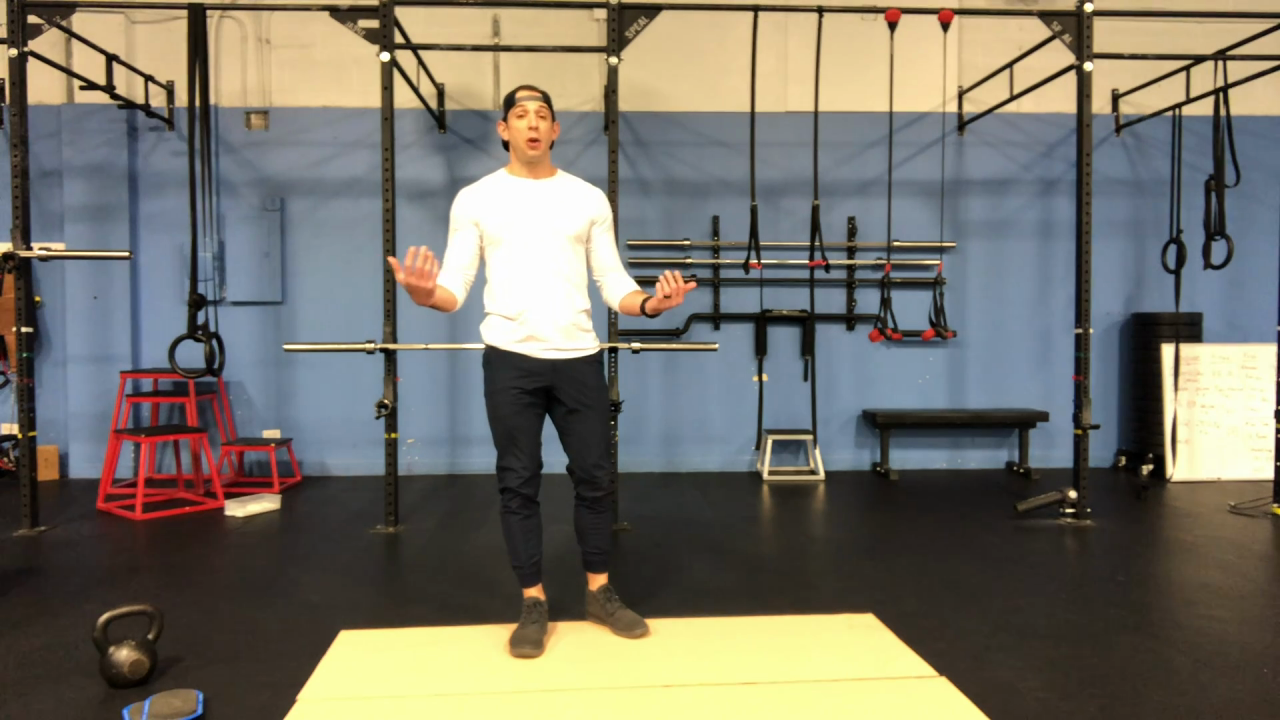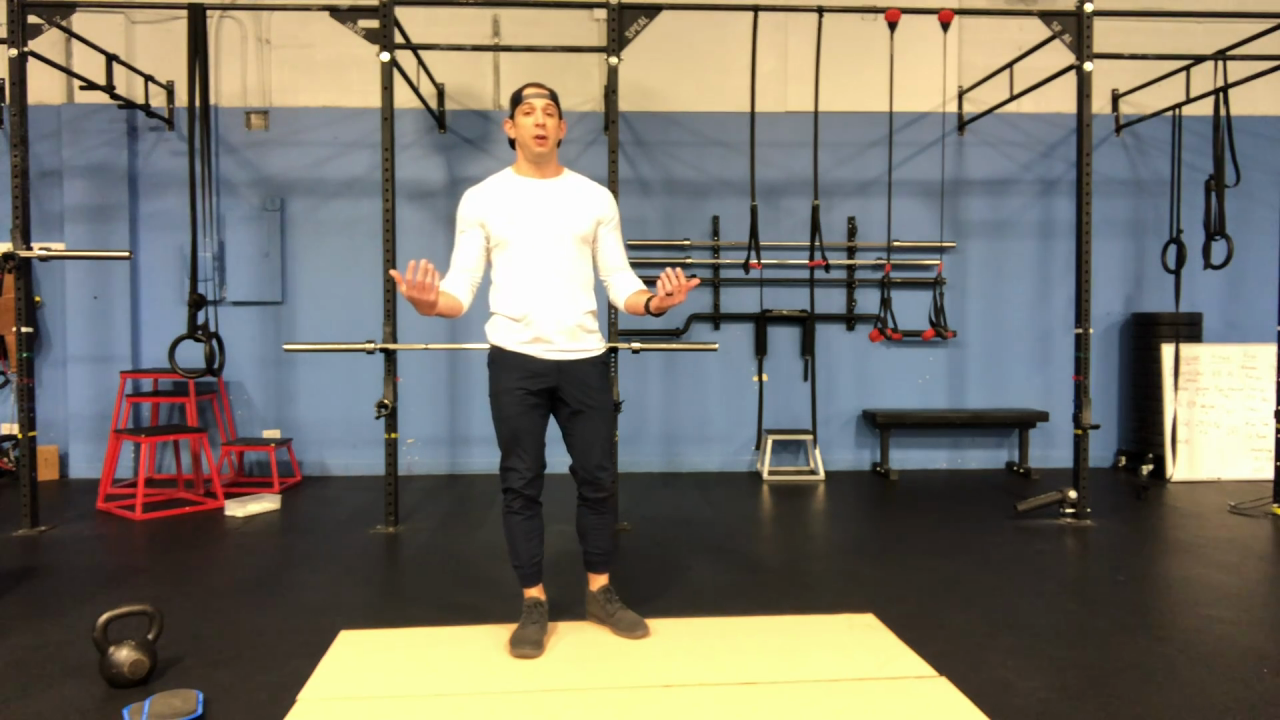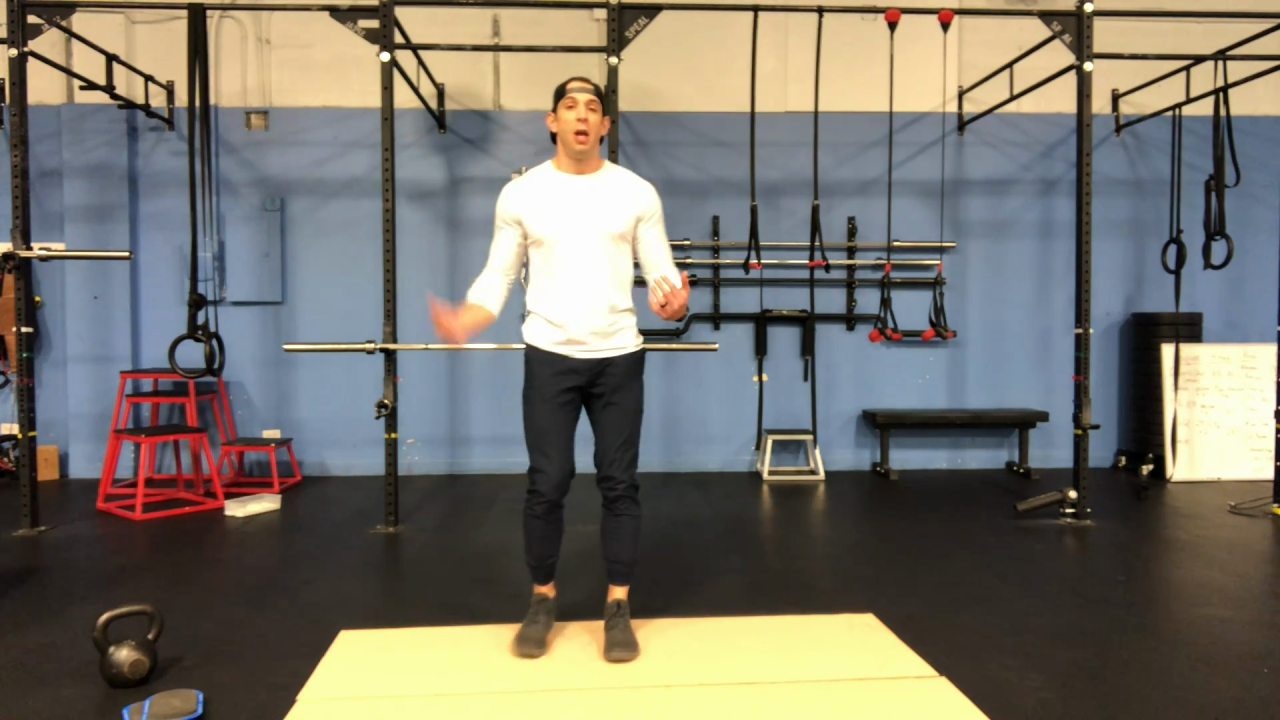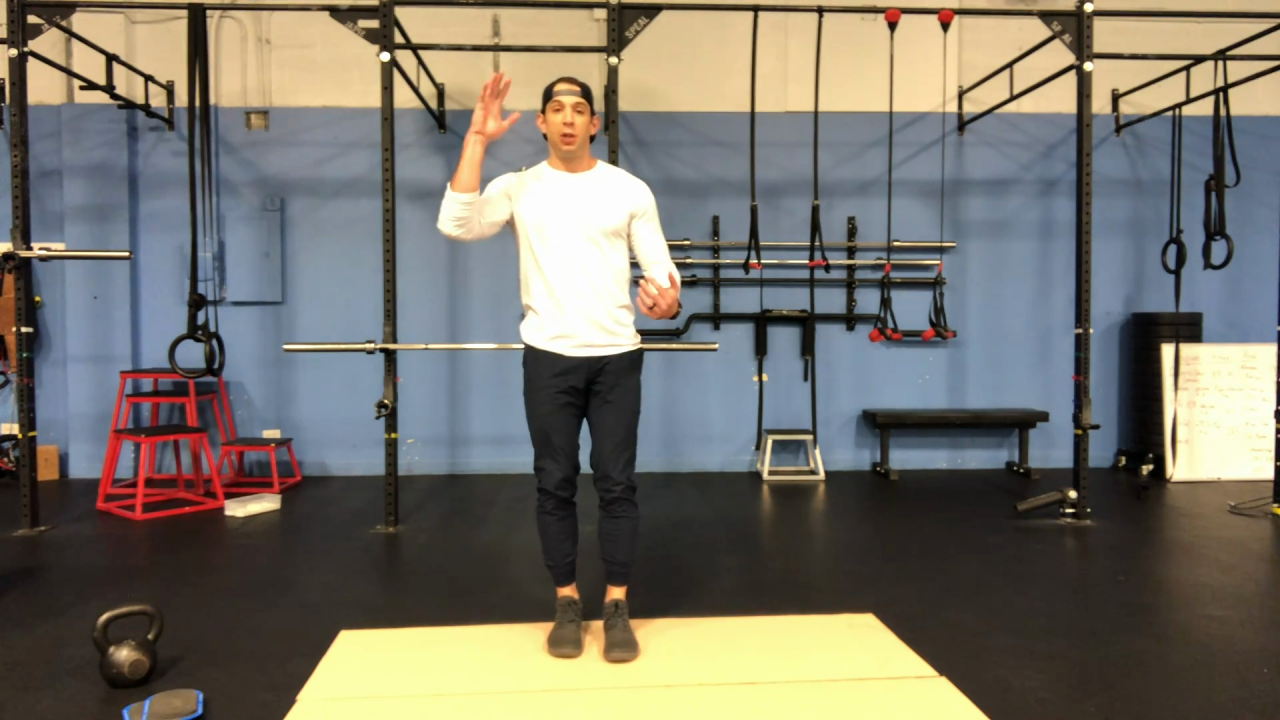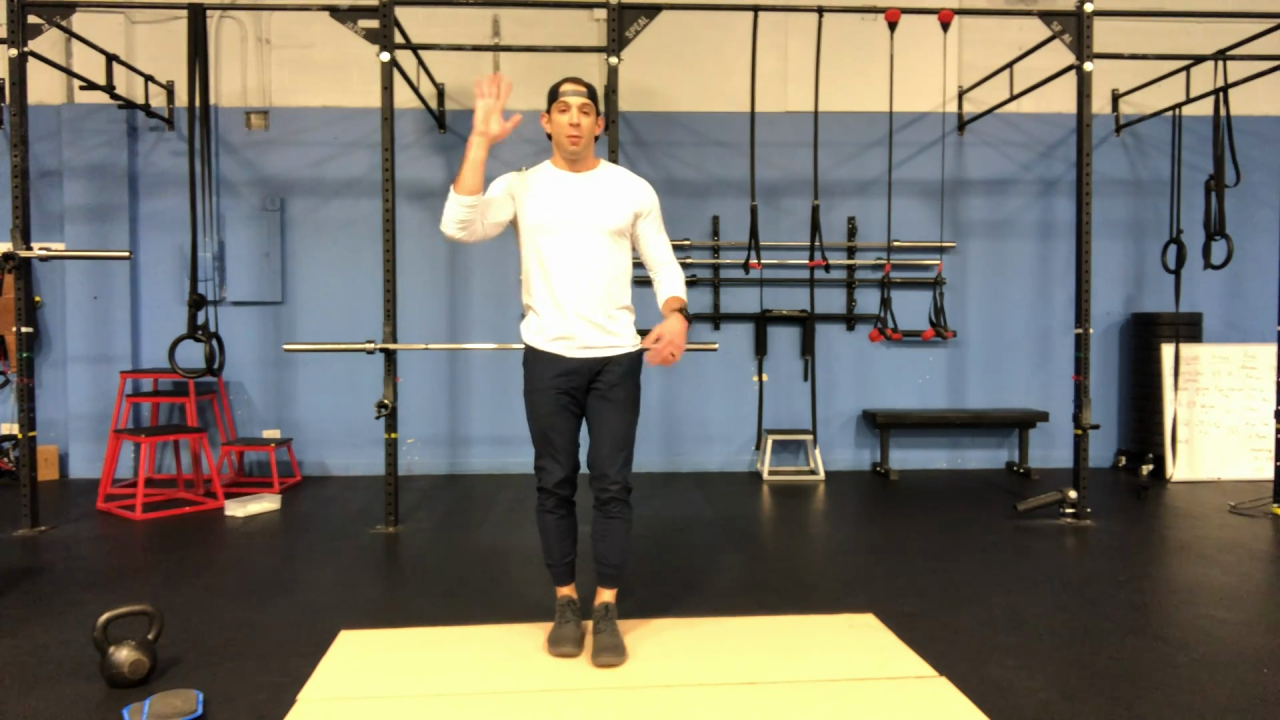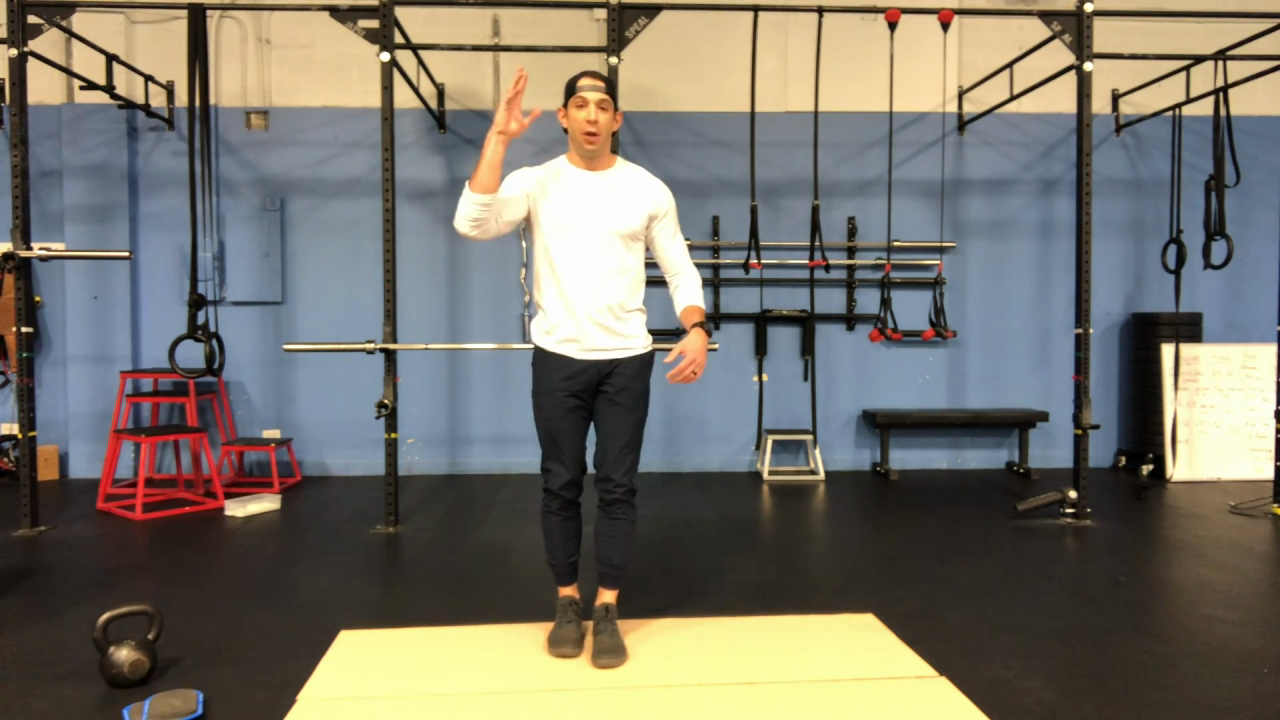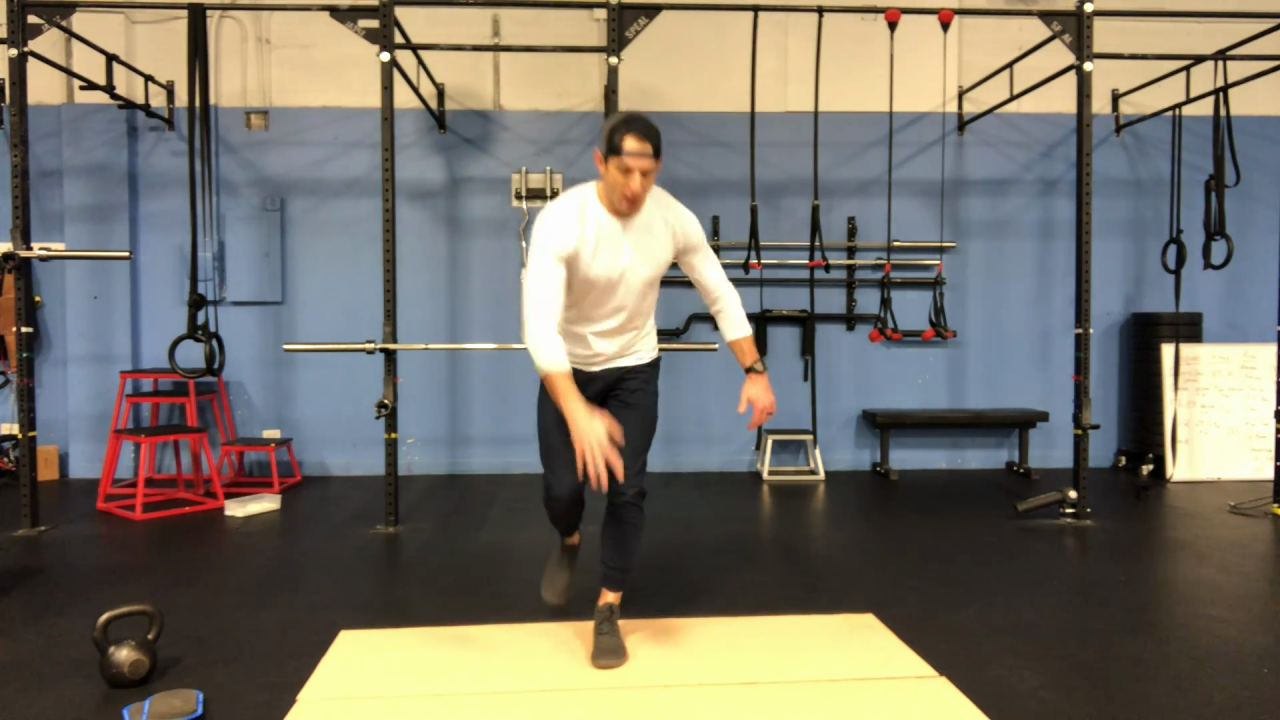
dt=0.7s
person 1, frame 1
left shoulder: (588, 198)
right shoulder: (475, 198)
left elbow: (612, 282)
right elbow: (456, 285)
left wrist: (653, 302)
right wrist: (425, 292)
left hip: (578, 358)
right hip: (510, 359)
left knee: (594, 479)
right knee: (518, 483)
left ankle: (600, 593)
right ankle: (533, 604)
person 1, frame 2
left shoulder: (595, 197)
right shoulder: (481, 199)
left elbow: (618, 280)
right elbow: (462, 285)
left wrist: (654, 303)
right wrist: (431, 303)
left hip: (584, 359)
right hip: (516, 360)
left knee: (597, 480)
right knee: (522, 484)
left ankle: (600, 593)
right ankle: (534, 604)
person 1, frame 3
left shoulder: (636, 192)
right shoulder: (521, 193)
left elbow: (659, 271)
right elbow: (498, 276)
left wrist: (673, 303)
right wrist: (466, 324)
left hip: (618, 358)
right hip: (550, 357)
left knee: (619, 483)
right knee: (546, 484)
left ankle: (617, 607)
right ankle: (542, 600)
person 1, frame 4
left shoulder: (631, 190)
right shoulder: (518, 188)
left elbow: (659, 267)
right elbow: (456, 224)
left wrist: (669, 301)
right wrist: (477, 139)
left hip: (616, 357)
right hip: (549, 358)
left knee: (616, 483)
right knee: (555, 484)
left ankle: (617, 607)
right ankle: (567, 604)
person 1, frame 5
left shoulder: (633, 188)
right shoulder: (521, 186)
left elbow: (664, 266)
right elbow: (460, 226)
left wrist: (676, 317)
right wrist: (480, 142)
left hip: (616, 358)
right hip: (549, 358)
left knee: (612, 483)
right knee: (555, 482)
left ankle: (606, 610)
right ankle: (565, 603)
person 1, frame 6
left shoulder: (649, 189)
right shoulder: (532, 181)
left elbow: (681, 270)
right elbow: (472, 224)
left wrist: (697, 330)
right wrist: (498, 137)
left hip: (626, 360)
right hip: (558, 359)
left knee: (616, 486)
right knee: (560, 484)
left ankle: (606, 612)
right ankle: (567, 604)
person 1, frame 7
left shoulder: (675, 219)
right shoulder: (563, 219)
left elbow: (721, 295)
right elbow: (540, 324)
left wrist: (754, 371)
right wrist: (578, 416)
left hip: (635, 368)
right hip: (571, 368)
left knee: (628, 490)
right knee: (563, 485)
left ankle: (607, 611)
right ankle: (568, 543)
